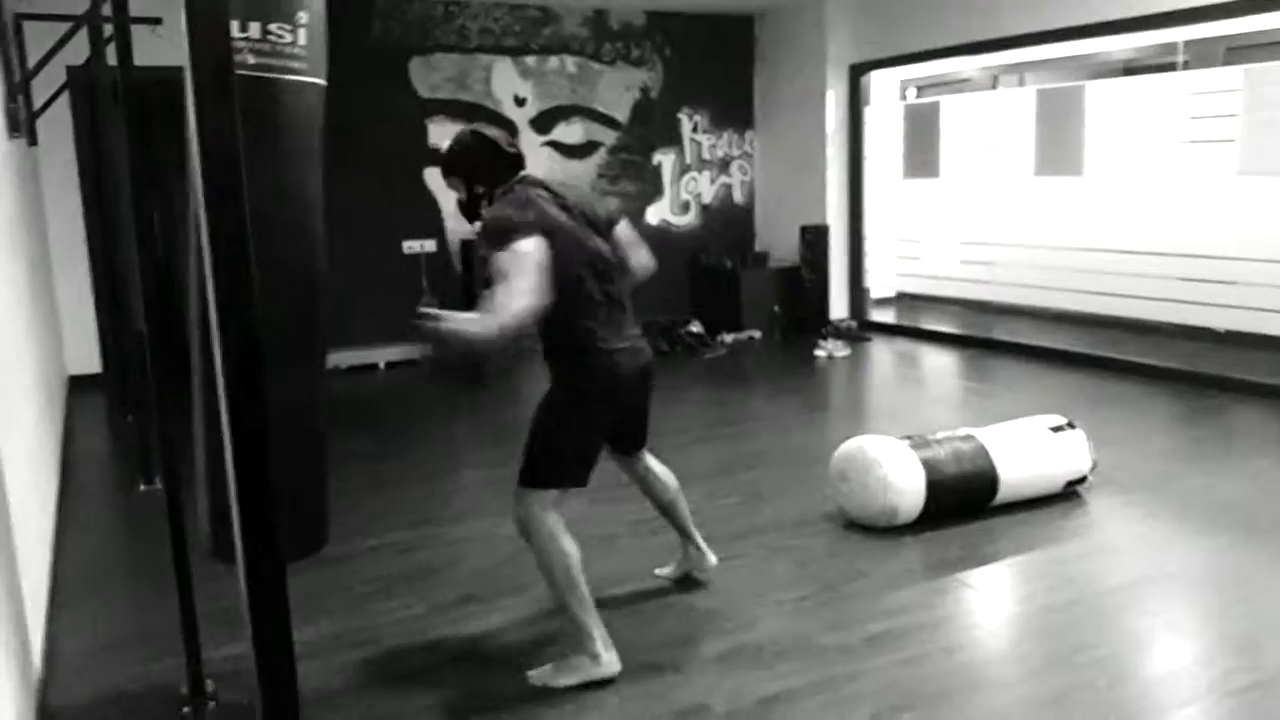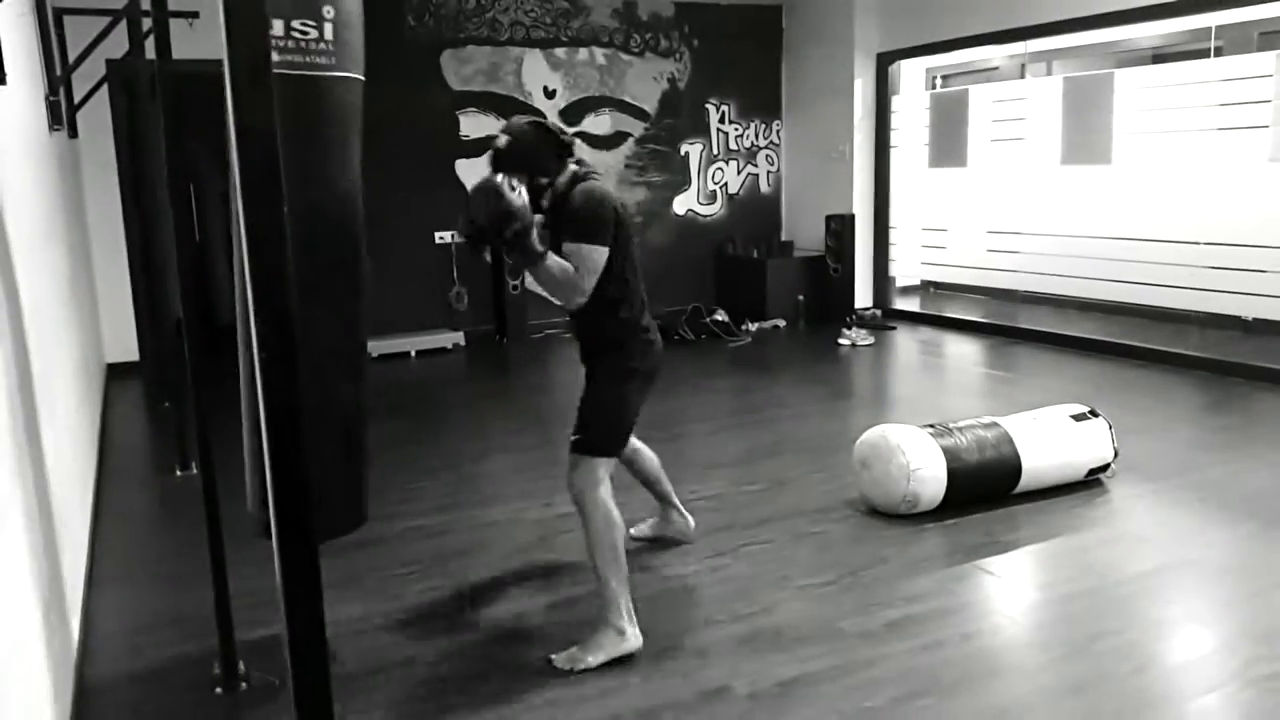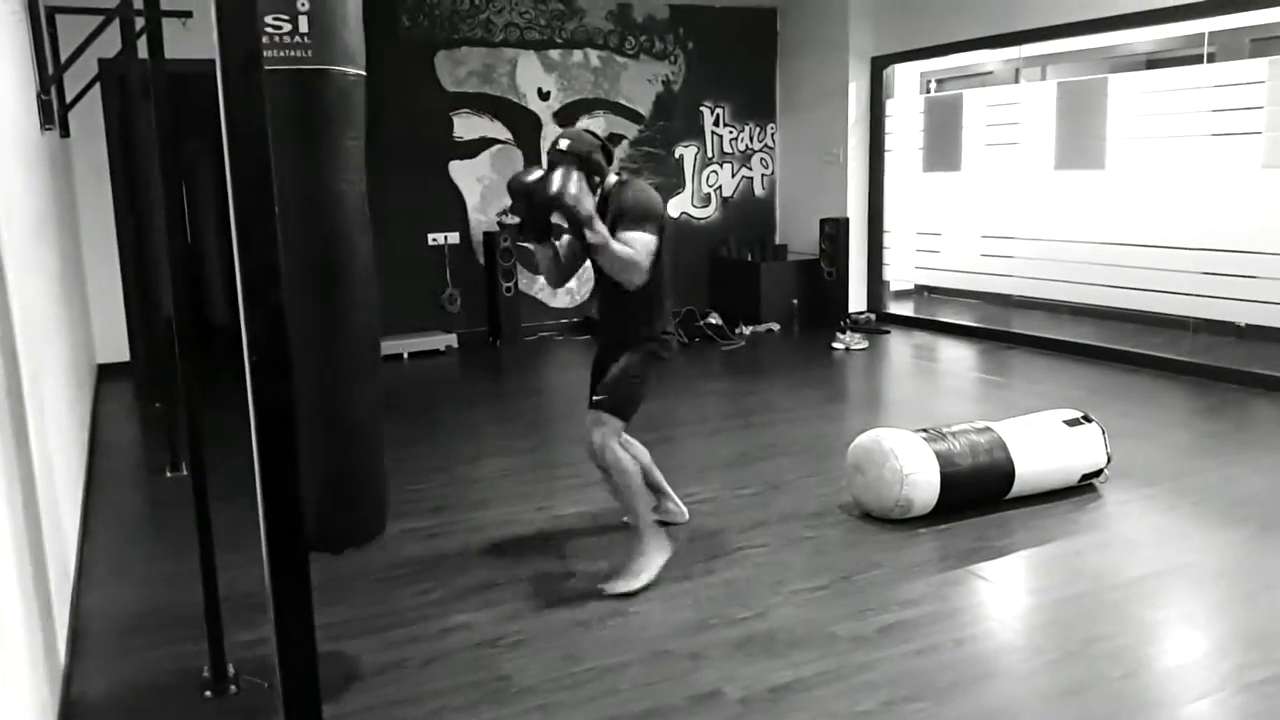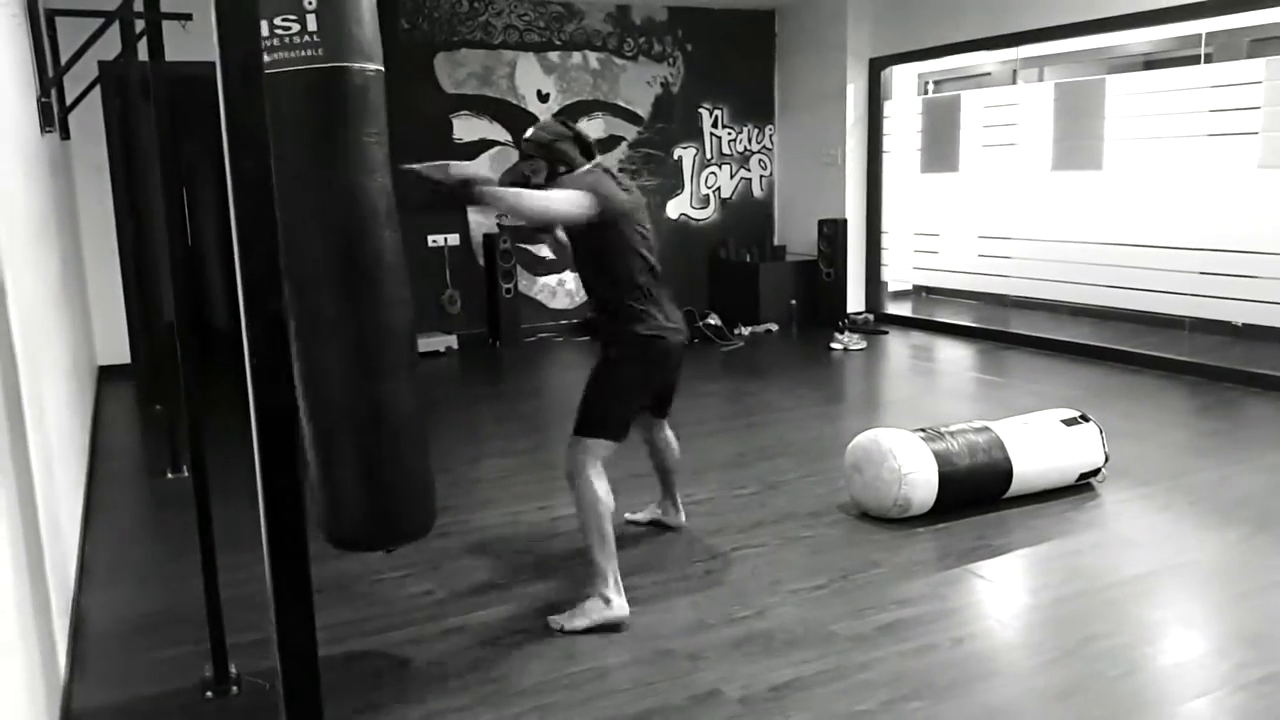
dt=0.5s
person 1, frame 1
left shoulder: (510, 215)
right shoulder: (577, 197)
left elbow: (524, 296)
right elbow: (640, 266)
left wrist: (467, 327)
left hip: (589, 370)
right hip: (632, 354)
left knee: (534, 511)
right knee: (636, 460)
left ankle: (593, 650)
right ankle: (695, 551)
person 1, frame 2
left shoulder: (592, 201)
right shoulder: (564, 198)
left elbow: (570, 292)
right elbow: (547, 277)
left wrist: (529, 236)
right wrist: (521, 240)
left hip: (624, 351)
right hip: (611, 347)
left knee: (586, 479)
right knee: (617, 442)
left ankle: (618, 627)
right ankle: (675, 514)
person 1, frame 3
left shoulder: (637, 200)
right shoulder: (590, 211)
left elbow: (633, 274)
right elbow: (557, 276)
left wrist: (590, 223)
right wrist: (542, 231)
left hip: (644, 338)
right hip: (613, 336)
left knee: (600, 437)
right knee: (610, 434)
left ankle: (649, 542)
right ankle: (668, 502)
person 1, frame 4
left shoulder: (586, 186)
right shoulder: (613, 185)
left elbow: (540, 207)
right elbow: (589, 248)
left wrist: (473, 187)
left hip: (636, 339)
right hip: (666, 331)
left knee: (584, 461)
right knee: (651, 422)
left ankle: (606, 597)
right ankle: (670, 507)
